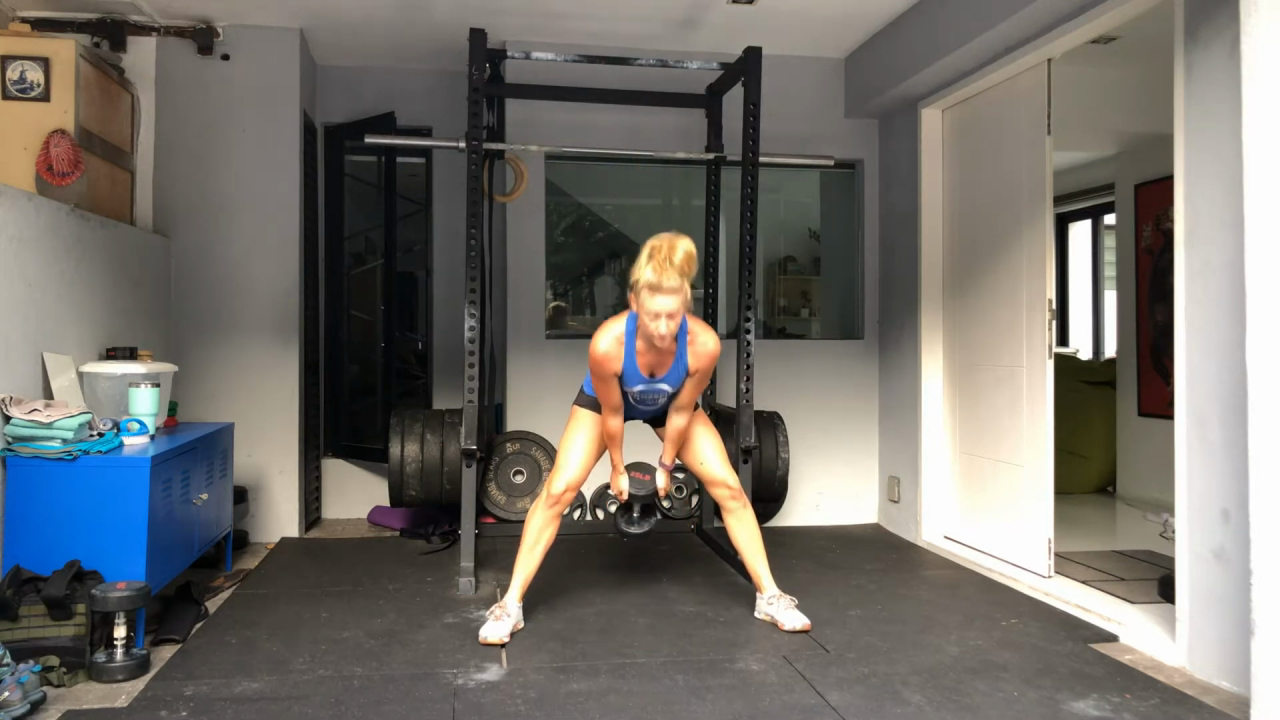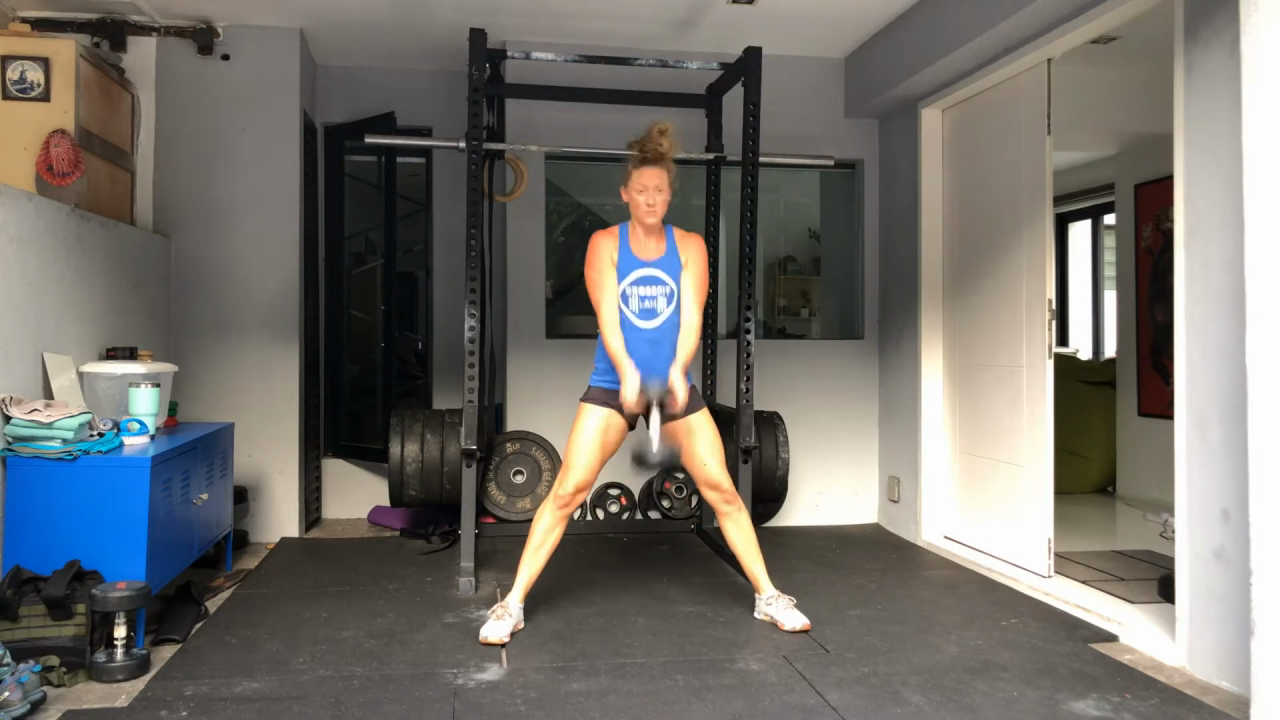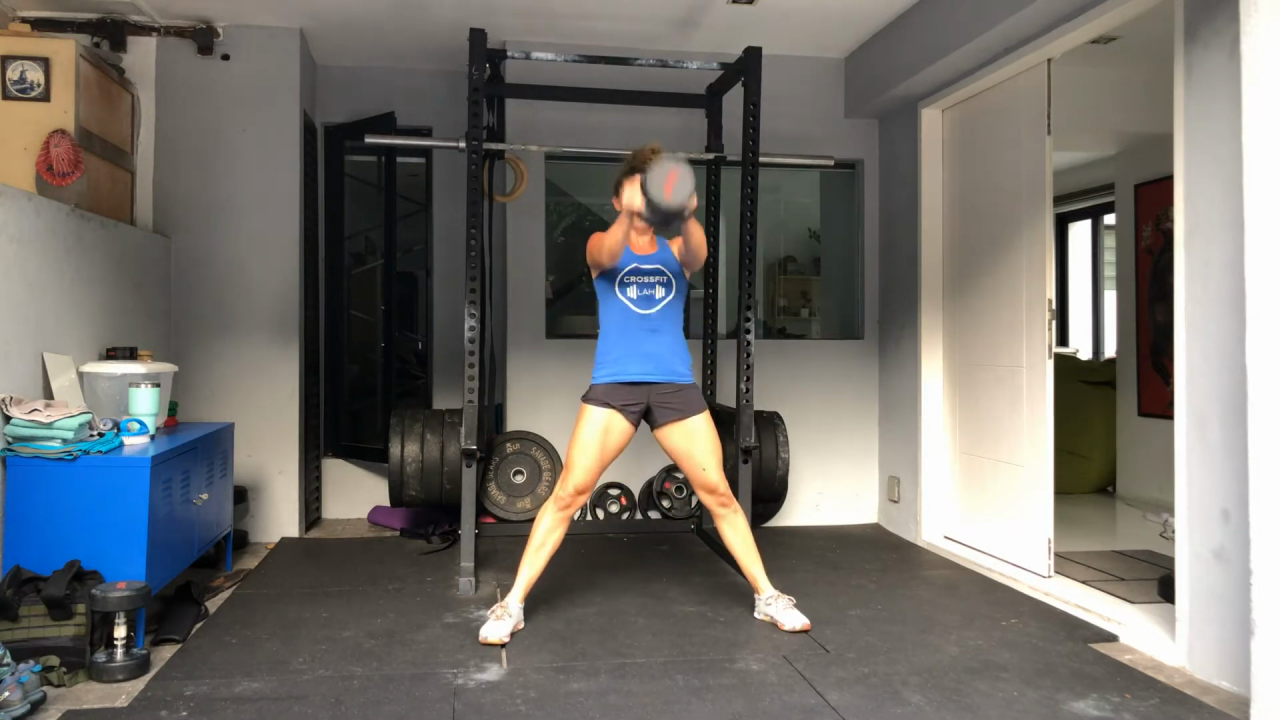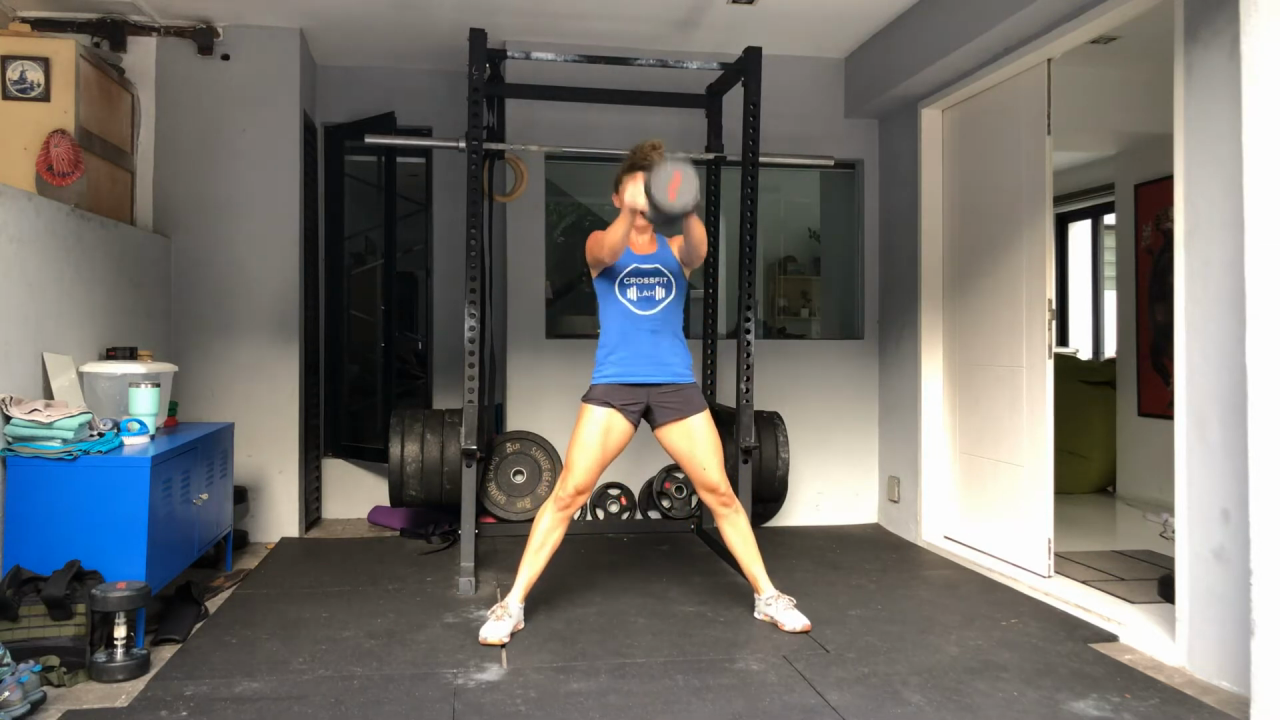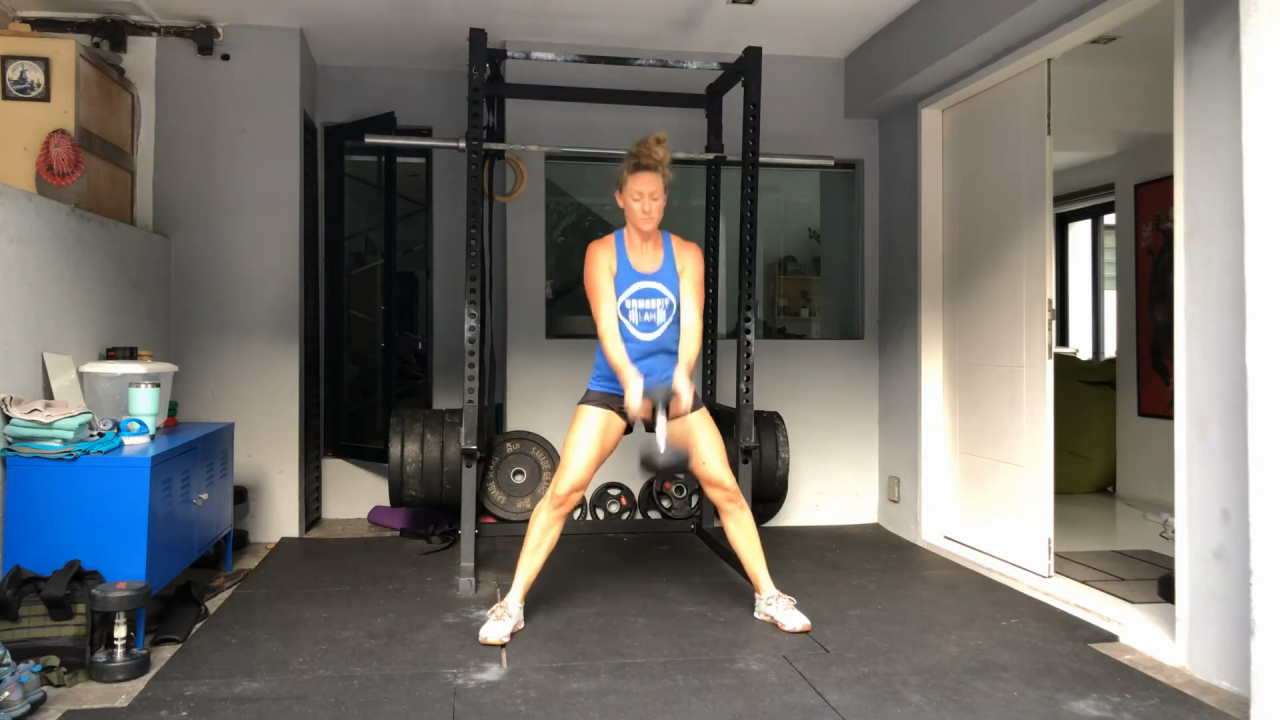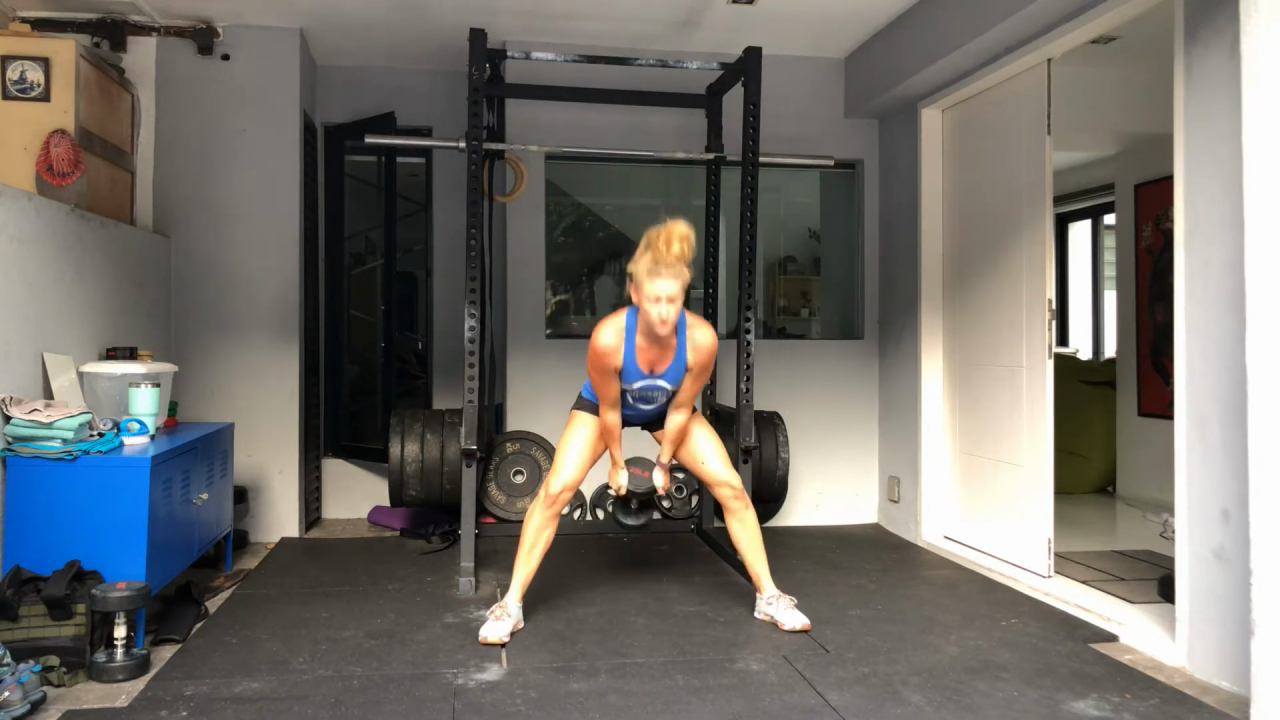
dt=0.3s
person 1, frame 1
left shoulder: (704, 344)
right shoulder: (607, 343)
left elbow: (681, 411)
right elbow: (613, 414)
left wrist: (665, 465)
right wrist: (618, 469)
left hip: (669, 407)
right hip: (602, 403)
left knee: (728, 487)
right knee: (558, 490)
left ankle: (770, 596)
right ankle: (510, 605)
person 1, frame 2
left shoulder: (689, 245)
right shoulder: (605, 242)
left elbow: (693, 314)
right elbow: (605, 317)
left wrist: (680, 373)
right wrist: (626, 375)
left hip: (673, 383)
right hip: (611, 385)
left knee: (722, 492)
right knee: (567, 493)
left ankle: (767, 595)
right ankle: (513, 603)
person 1, frame 3
left shoulder: (675, 248)
right shoulder: (603, 243)
left elbow: (699, 254)
right elbow: (605, 255)
left wrist: (686, 213)
right wrist: (628, 216)
left hip: (675, 385)
right hip: (615, 385)
left knee: (718, 494)
right knee: (568, 494)
left ankle: (767, 597)
right ankle: (512, 603)
person 1, frame 4
left shoulder: (675, 247)
right shoulder: (603, 242)
left elbow: (698, 250)
right elbow: (608, 252)
left wrist: (687, 211)
right wrist: (629, 214)
left hip: (675, 383)
right hip: (615, 383)
left knee: (719, 494)
right knee: (568, 494)
left ankle: (768, 596)
right ankle: (512, 603)
person 1, frame 5
left shoulder: (686, 254)
right shoulder: (602, 252)
left elbow: (692, 324)
right elbow: (606, 328)
left wrist: (683, 377)
right wrist: (629, 381)
left hip: (671, 386)
right hip: (610, 387)
left knee: (726, 489)
right knee: (563, 491)
left ankle: (768, 595)
right ankle: (512, 603)
person 1, frame 6
left shoulder: (702, 339)
right shoulder: (608, 337)
left elbow: (682, 407)
right elbow: (609, 408)
left wrist: (664, 464)
right wrist: (617, 464)
left hip: (667, 412)
right hip: (601, 407)
left knee: (732, 488)
right knee: (554, 491)
left ankle: (768, 595)
right ankle: (510, 605)
